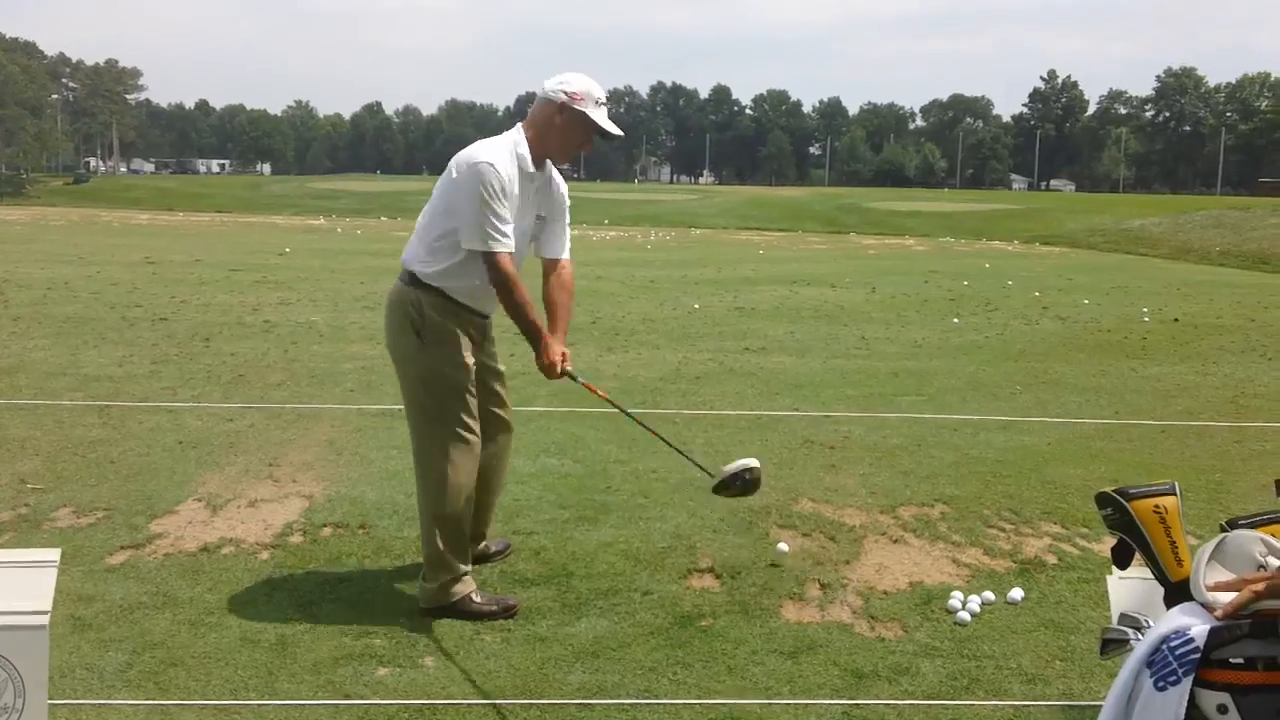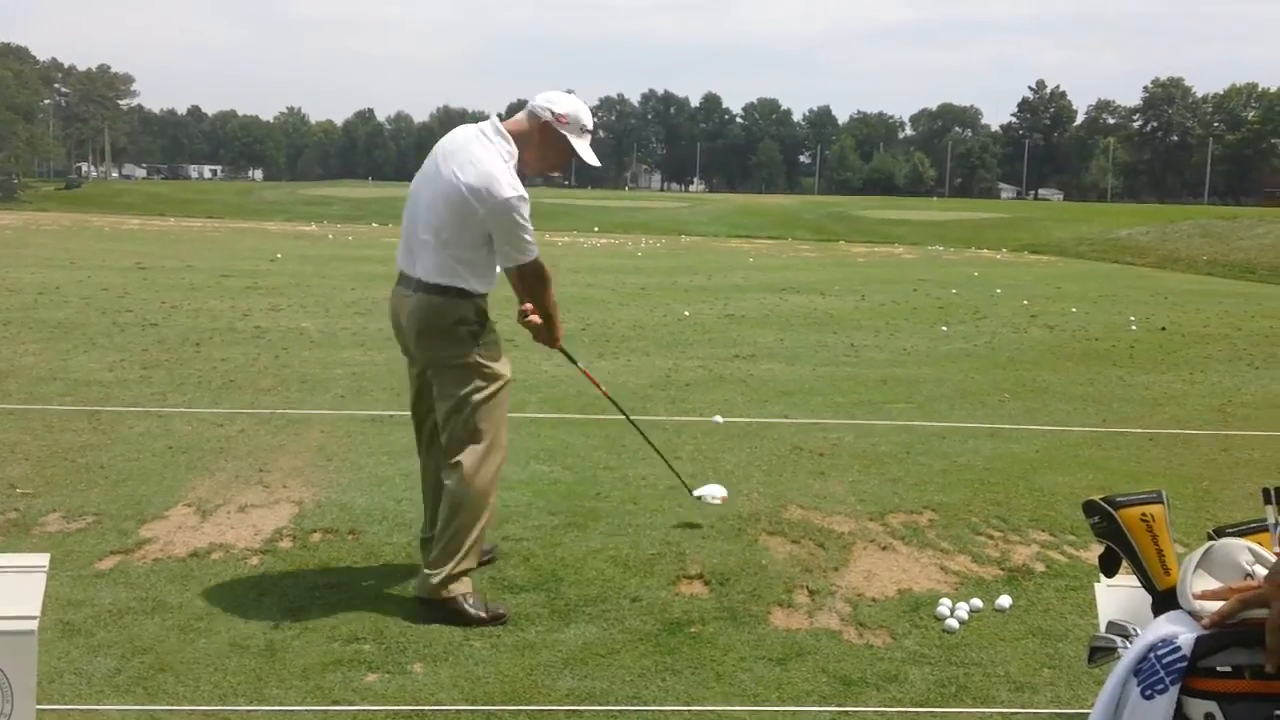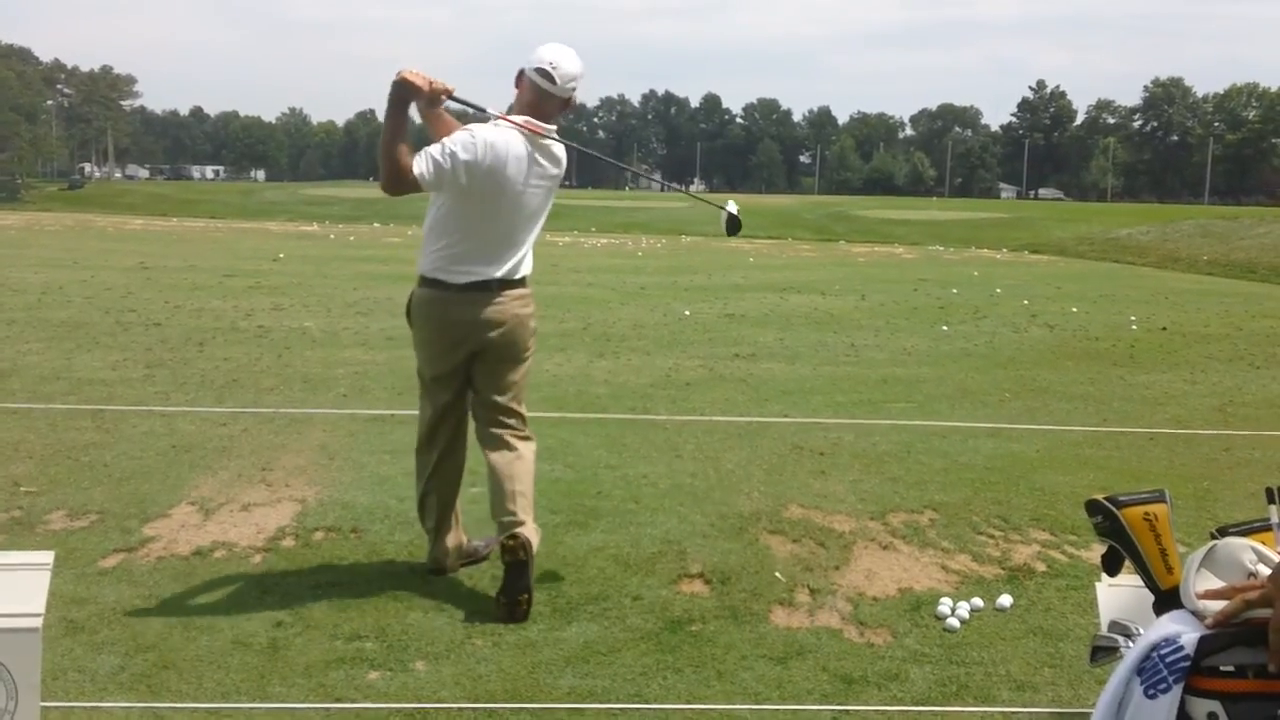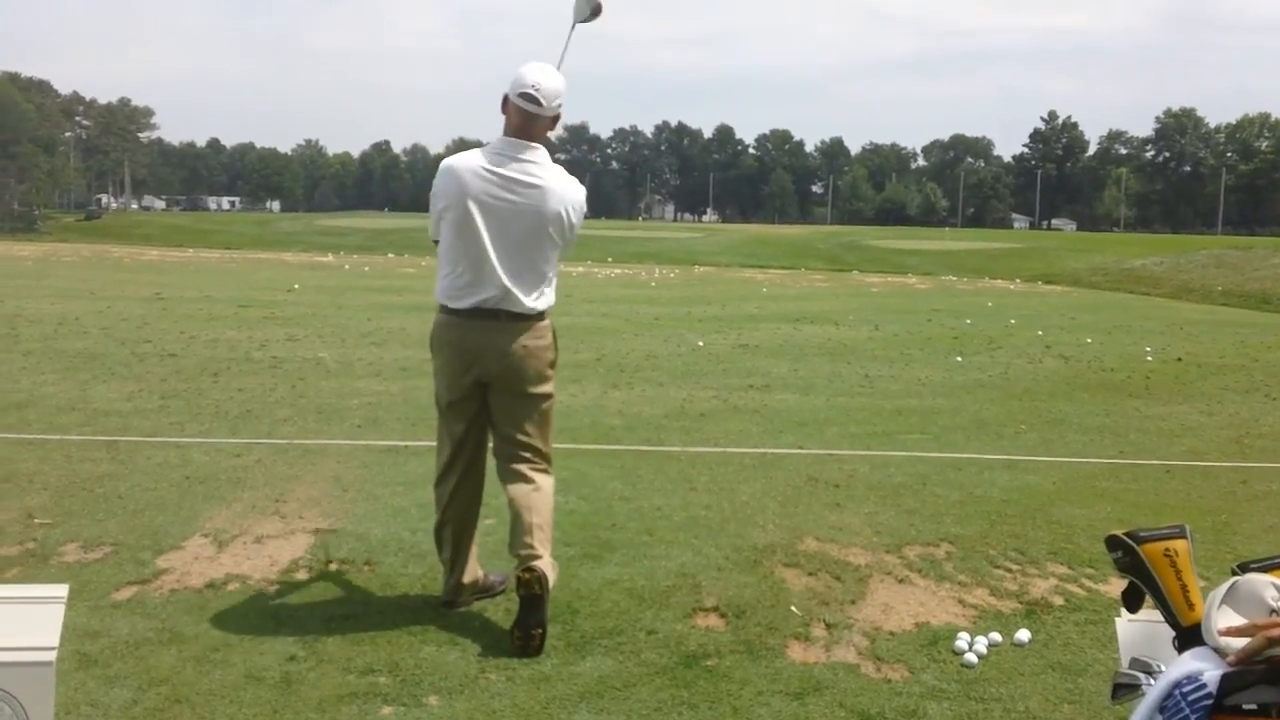
dt=0.7s
person 1, frame 1
left shoulder: (554, 187)
right shoulder: (483, 162)
left elbow: (559, 264)
right elbow: (495, 266)
left wrist: (558, 338)
right wrist: (537, 339)
left hip: (471, 317)
right hip: (428, 311)
left knee: (493, 429)
right knee: (452, 444)
left ankle: (466, 541)
right ankle: (446, 585)
person 1, frame 2
left shoulder: (463, 136)
right shoulder: (502, 192)
right elbow: (527, 270)
left wrist: (528, 299)
right wrist: (547, 320)
left hip: (418, 303)
right hip: (450, 315)
left knee: (444, 435)
right knee: (480, 442)
left ankle: (444, 544)
right ankle: (445, 585)
person 1, frame 3
left shoulder: (483, 143)
right shoulder: (555, 157)
left elbow: (396, 181)
left wrist: (399, 107)
right wrist: (432, 108)
left hip: (441, 303)
right hip: (507, 306)
left knee: (440, 429)
right knee: (507, 427)
left ankle: (445, 544)
right ankle: (518, 538)
person 1, frame 4
left shoulder: (456, 170)
right shoulder: (570, 192)
left hip: (457, 331)
right hip: (525, 337)
left knee: (458, 460)
right knee: (527, 461)
left ankle: (460, 577)
right ankle: (534, 571)
